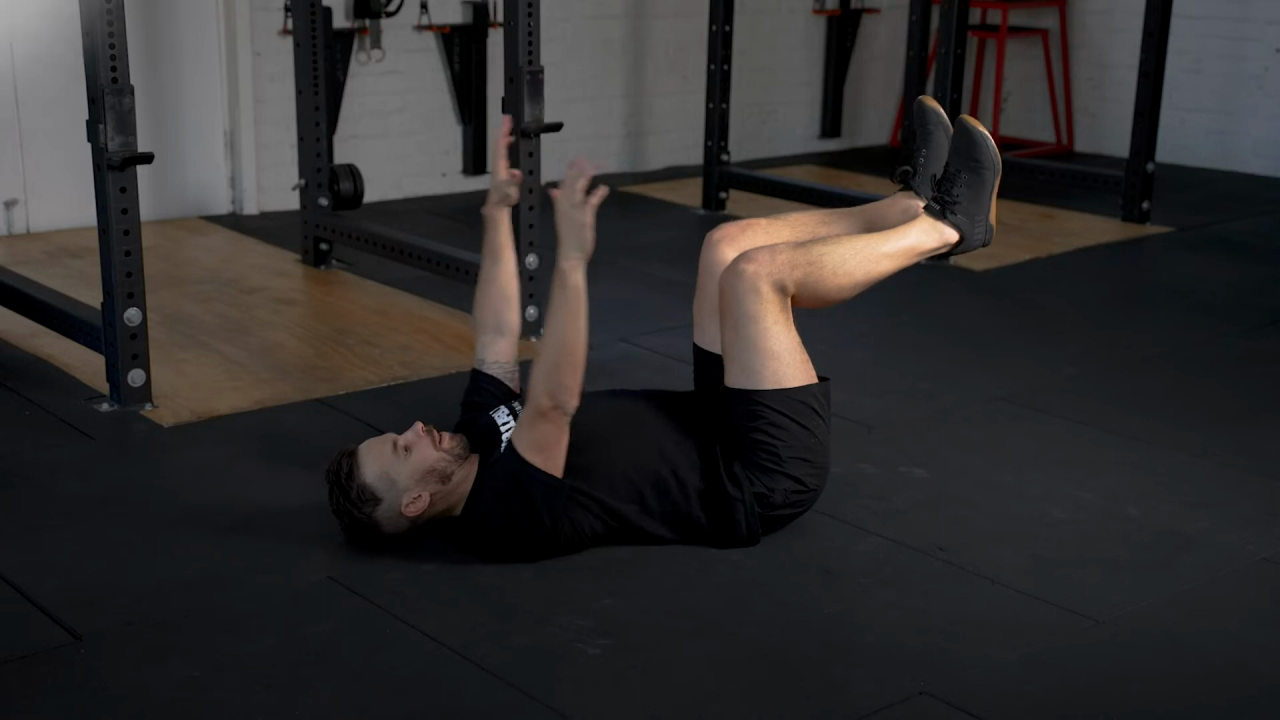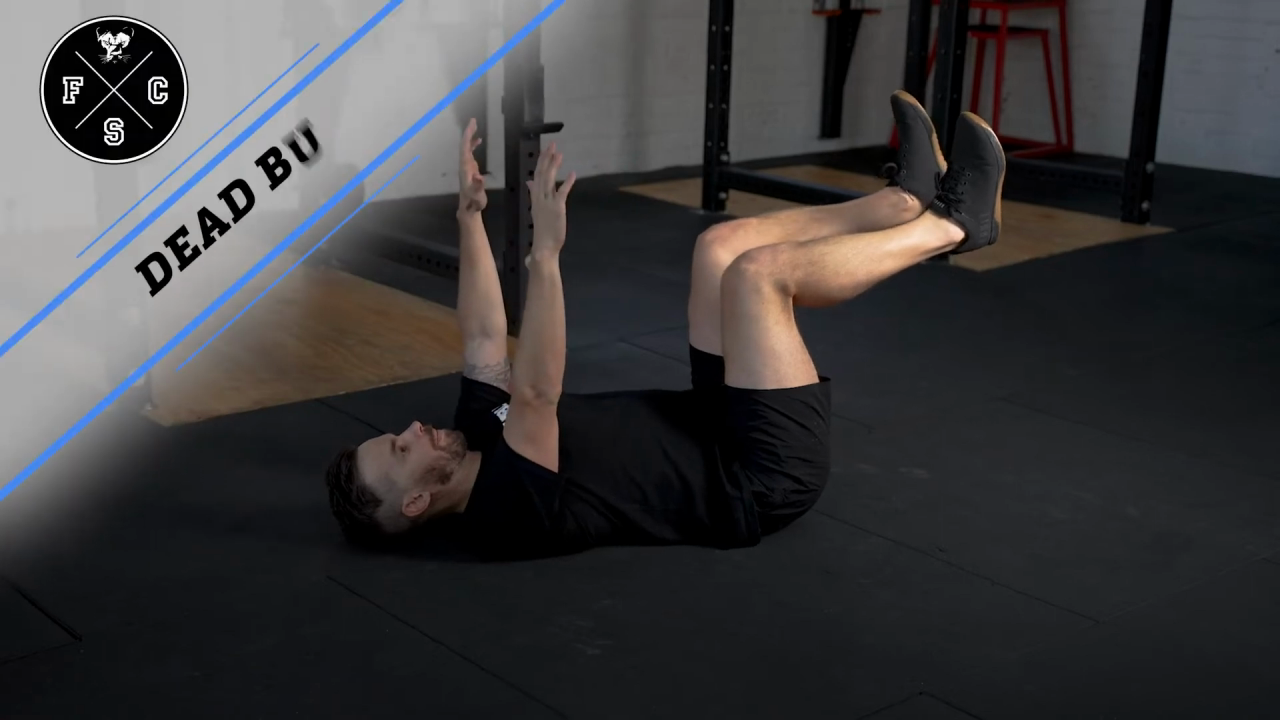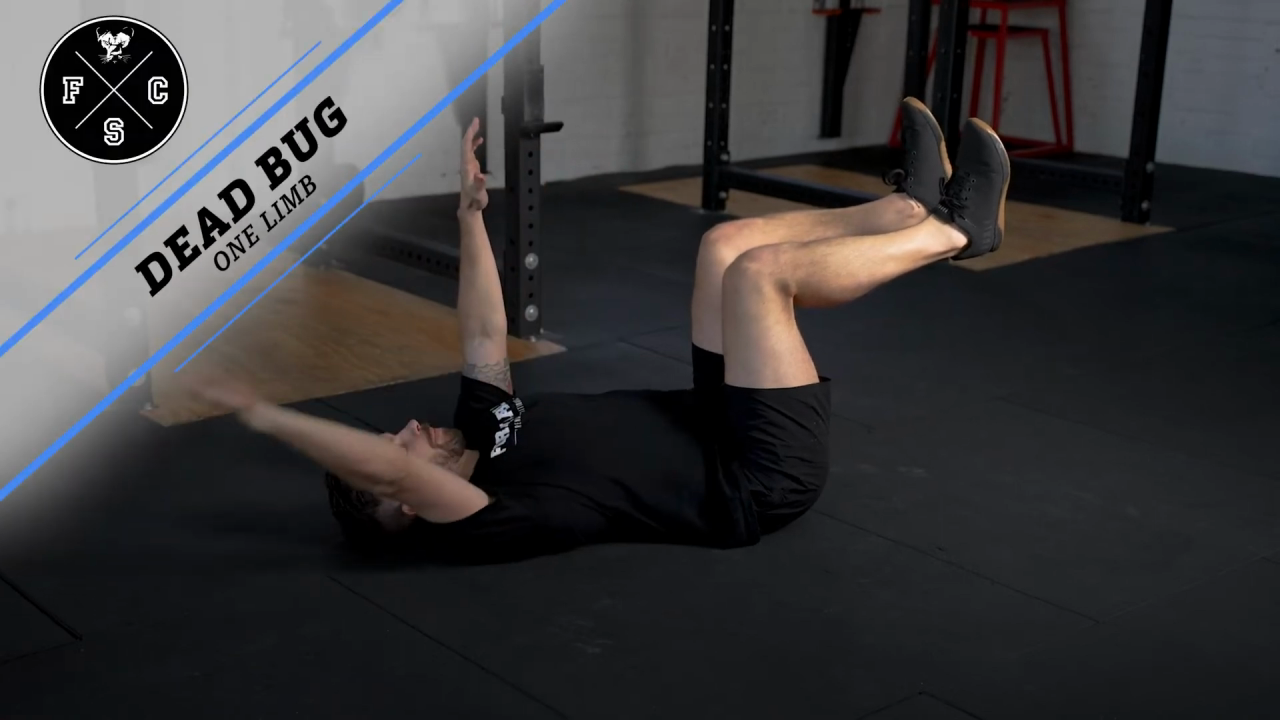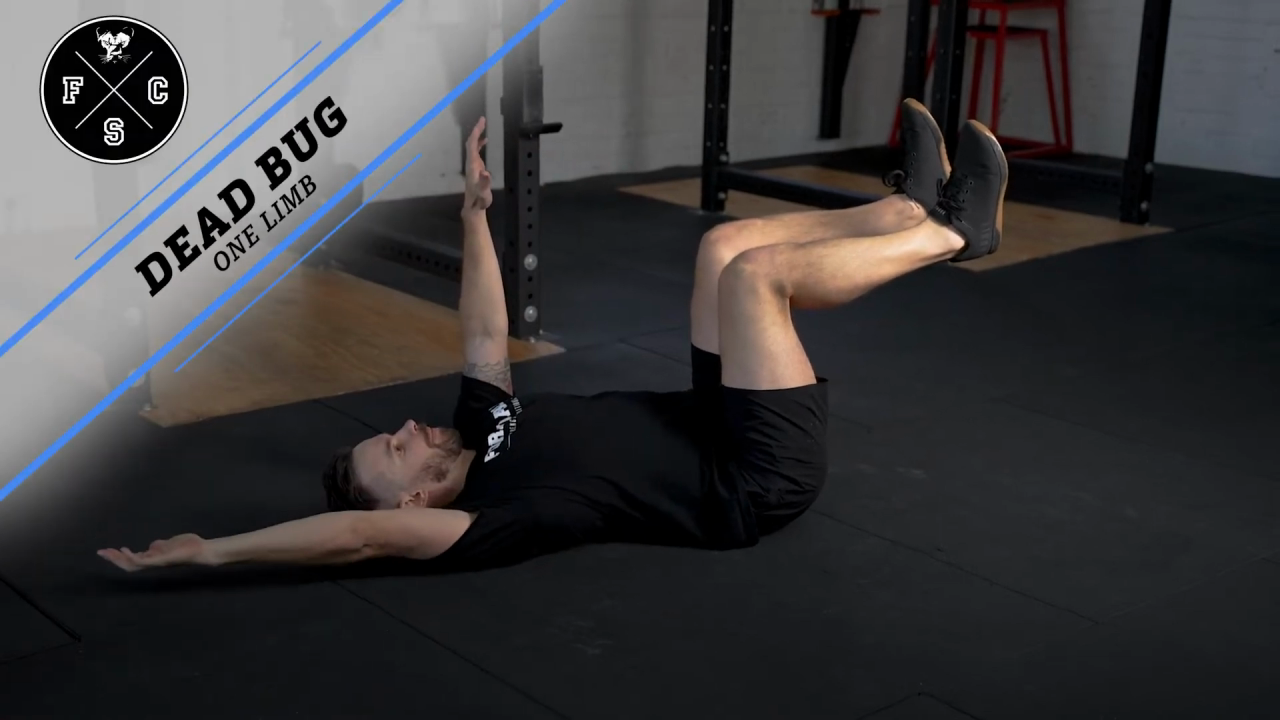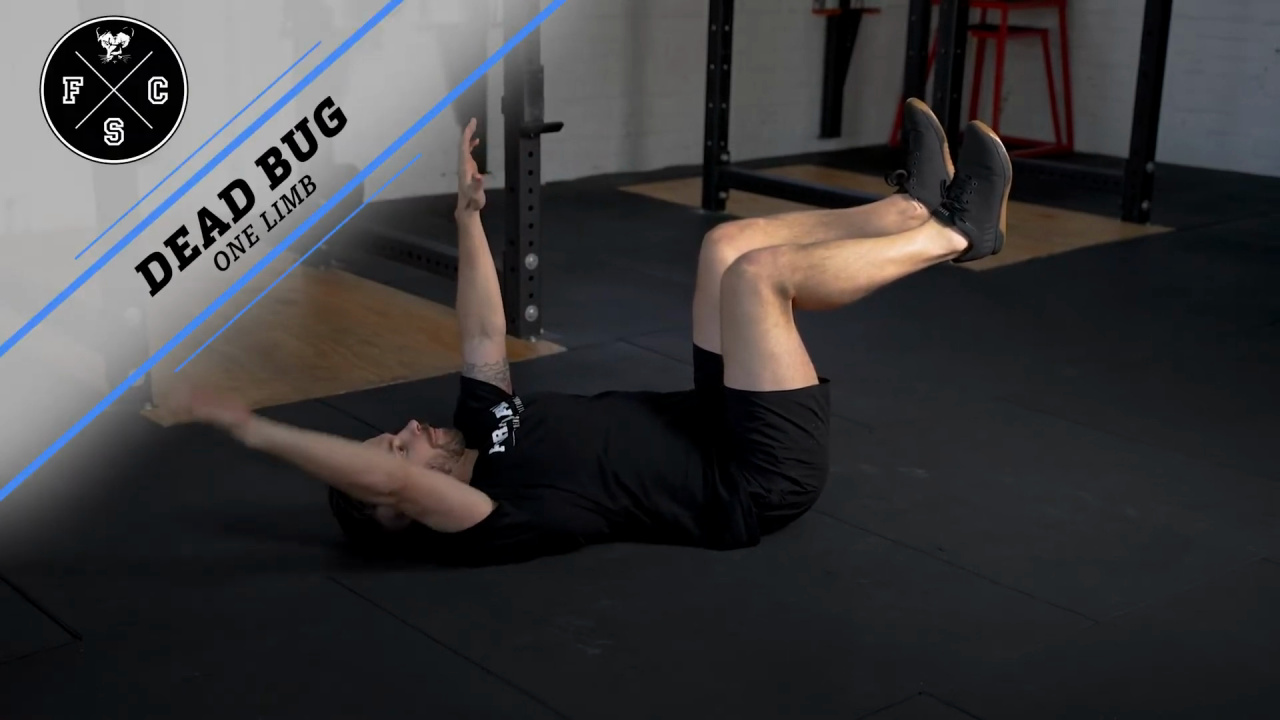
dt=1s
person 1, frame 1
left shoulder: (481, 434)
right shoulder: (505, 516)
left elbow: (497, 336)
right elbow: (554, 405)
left wrist: (498, 214)
right wrist: (572, 261)
left hip: (717, 429)
right hip: (761, 476)
left knee: (730, 244)
right knee: (756, 271)
left ankle: (916, 203)
right ankle: (945, 226)
person 1, frame 2
left shoulder: (479, 438)
right shoulder: (505, 514)
left elbow: (483, 338)
right elbow: (535, 395)
left wrist: (469, 216)
right wrist: (545, 252)
left hip: (717, 429)
right hip: (761, 475)
left knee: (723, 246)
right knee: (760, 271)
left ankle: (908, 198)
right ankle: (951, 224)
person 1, frame 3
left shoulder: (479, 430)
right shoulder: (496, 523)
left elbow: (485, 335)
right elbow: (394, 472)
left wrist: (470, 214)
right wrist: (268, 413)
left hip: (711, 428)
right hip: (760, 478)
left knee: (728, 242)
right knee: (761, 269)
left ankle: (914, 206)
right ankle: (955, 230)
person 1, frame 4
left shoulder: (483, 430)
right shoulder: (498, 516)
left elbow: (486, 336)
right elbow: (365, 536)
left wrist: (474, 211)
right wrist: (210, 549)
left hip: (710, 424)
right hip: (758, 477)
left knee: (727, 245)
right knee: (754, 271)
left ankle: (912, 210)
right ankle: (953, 233)
person 1, frame 5
left shoulder: (485, 426)
right shoulder: (500, 517)
left elbow: (485, 334)
right elbow: (398, 491)
left wrist: (469, 215)
right wrist: (256, 430)
left hip: (714, 425)
right hip: (759, 479)
left knee: (730, 242)
right knee: (758, 273)
left ankle: (916, 204)
right ankle: (952, 235)
